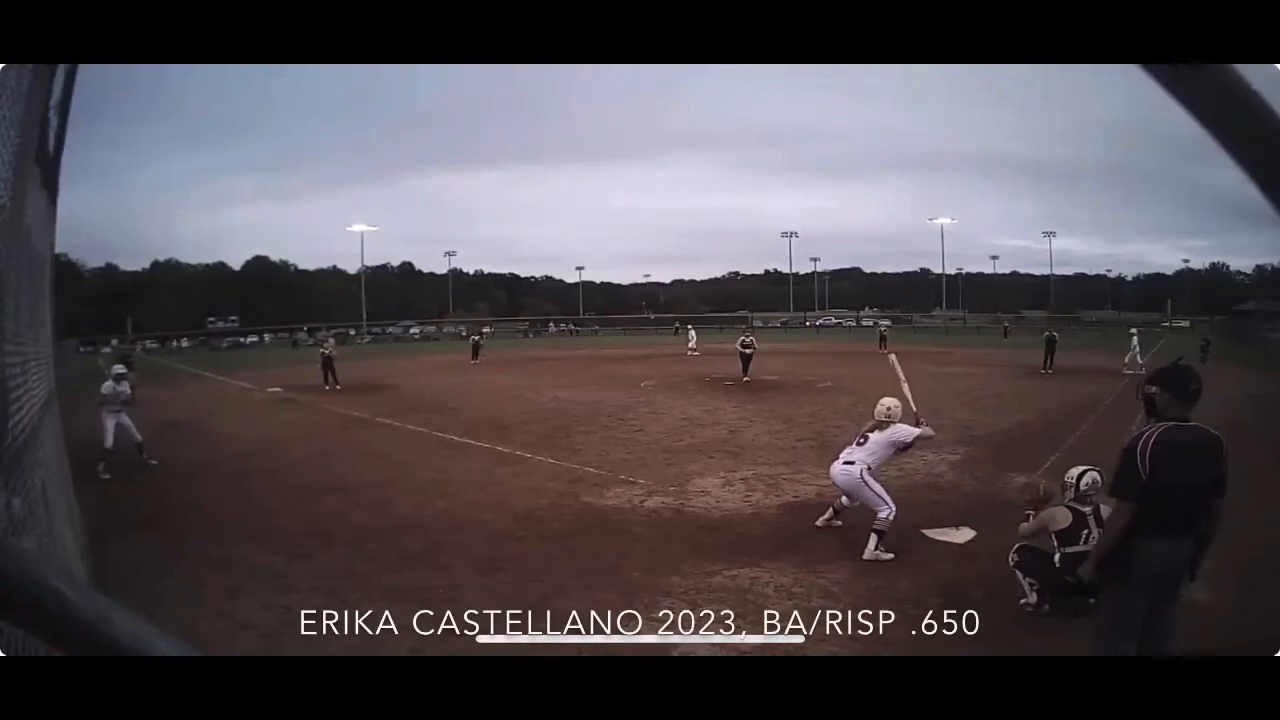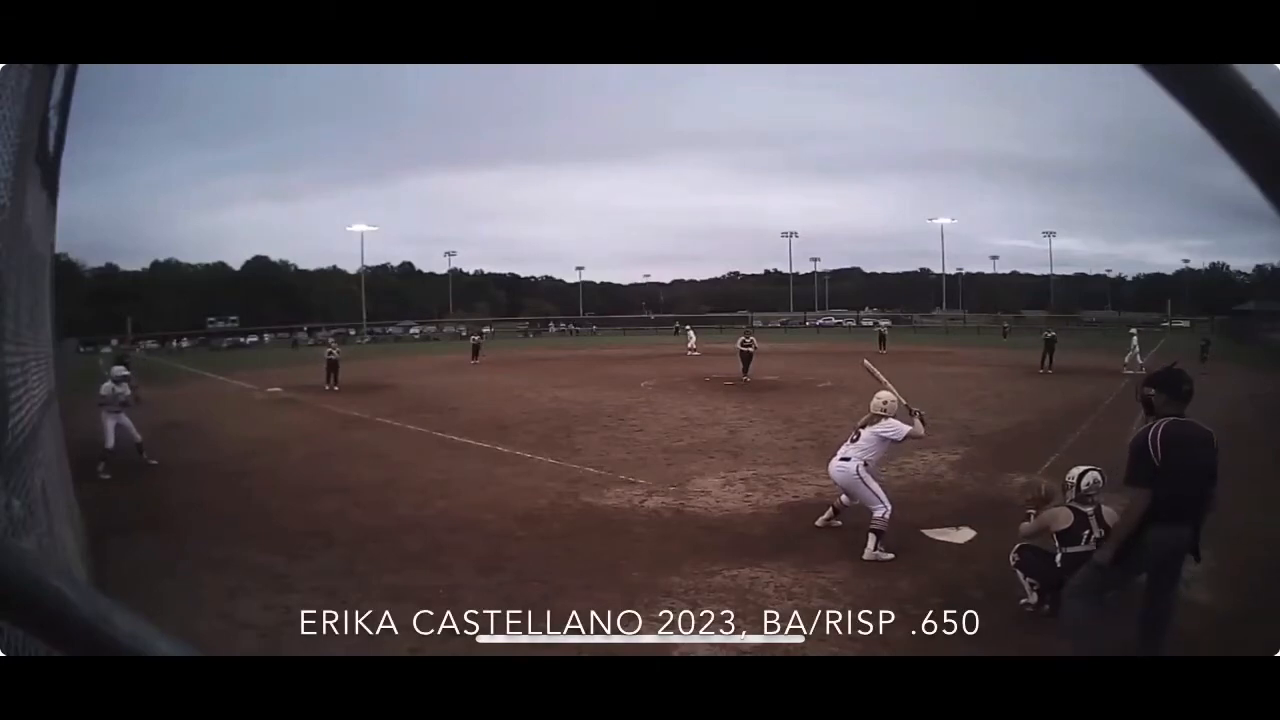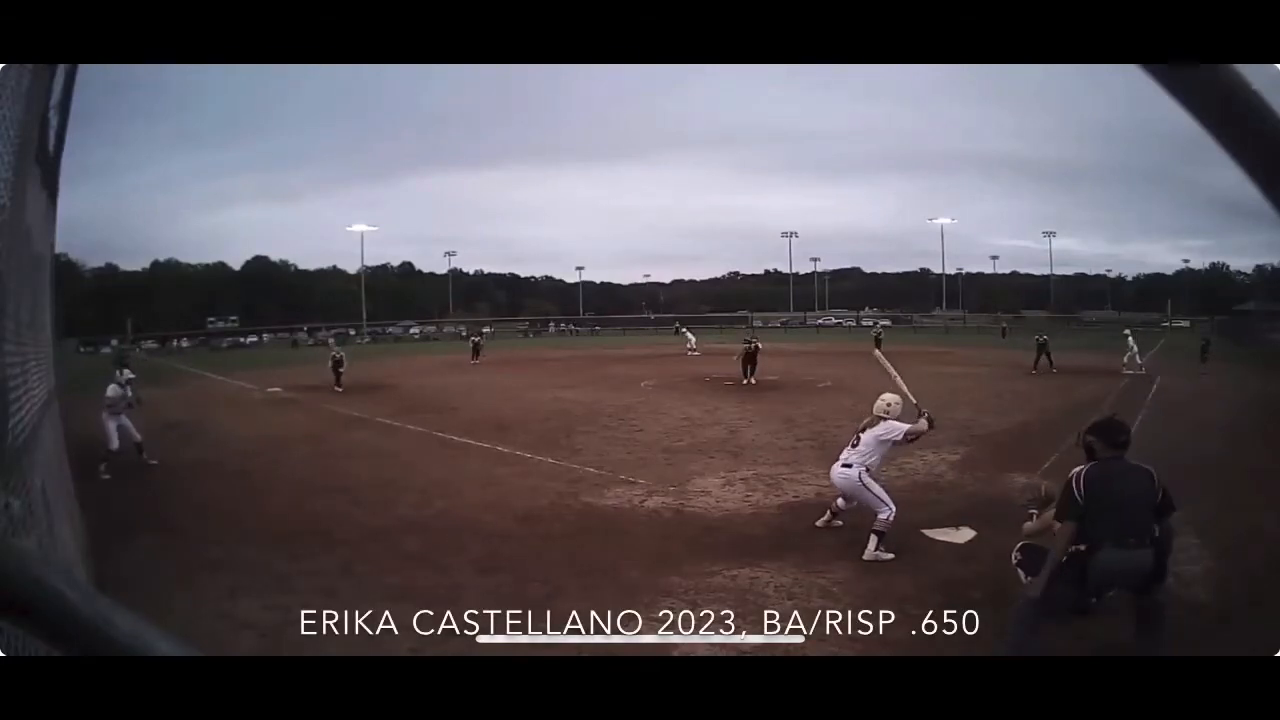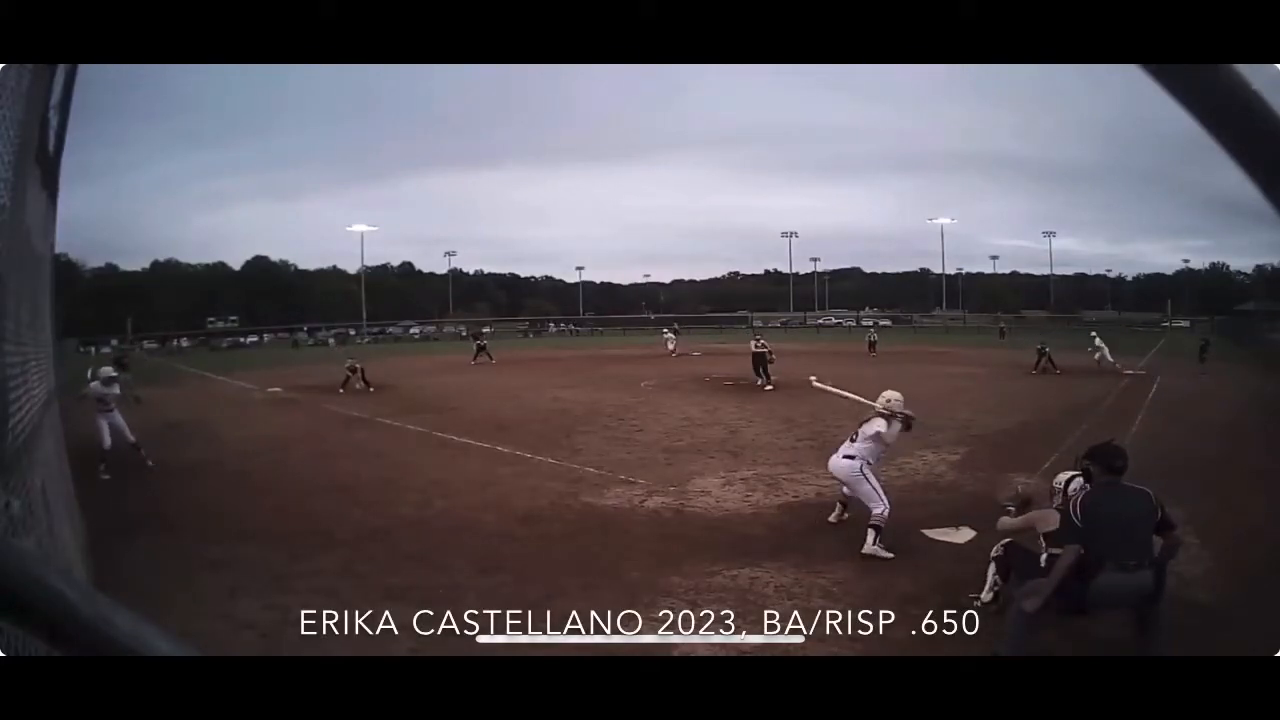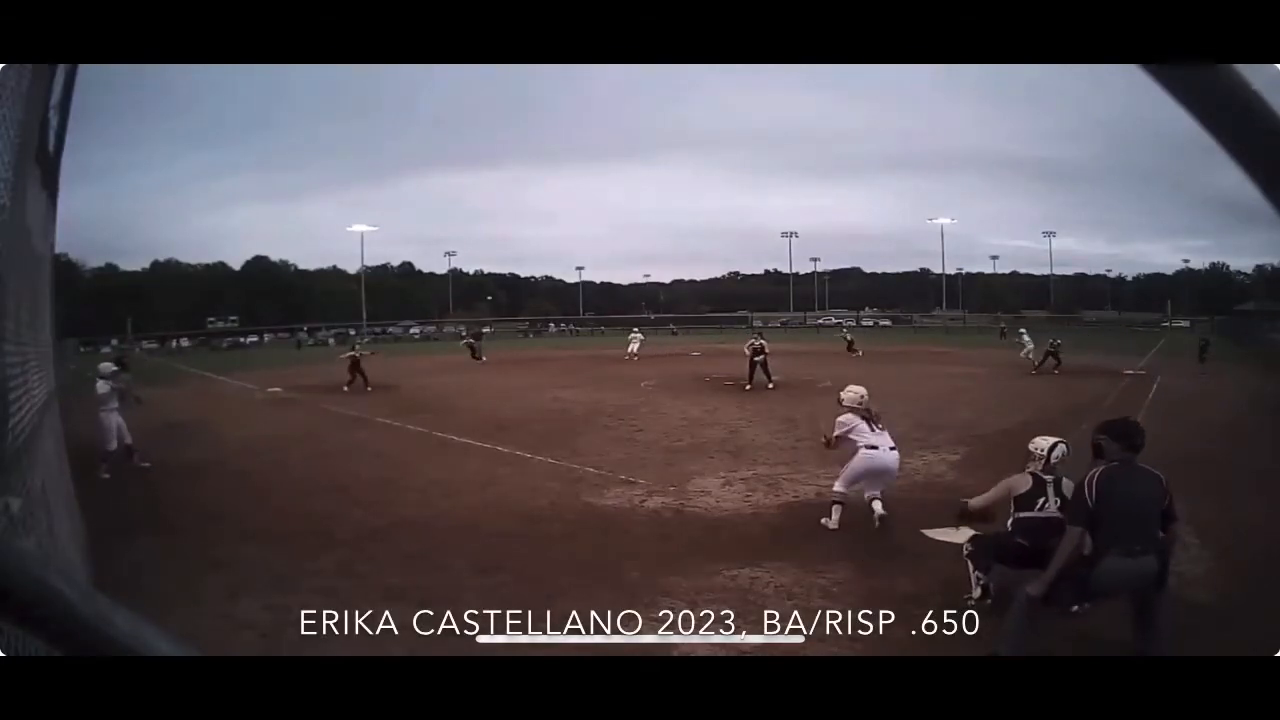
dt=0.7s
person 1, frame 1
left shoulder: (1145, 443)
right shoulder: (1214, 444)
left elbow: (1123, 514)
right elbow: (1215, 511)
left wrist: (1093, 561)
right wrist: (1198, 553)
left hip: (1138, 551)
right hip: (1181, 551)
left knee: (1117, 634)
right knee: (1160, 629)
person 1, frame 2
left shoulder: (1151, 437)
right shoulder: (1207, 438)
left elbow: (1139, 502)
right elbow: (1208, 497)
left wrist: (1110, 548)
left hip: (1147, 536)
right hip: (1182, 537)
left knee: (1080, 592)
right knee: (1160, 604)
left ankle: (1090, 653)
person 1, frame 3
left shoulder: (1083, 477)
right shoulder: (1148, 476)
left elbow: (1066, 533)
right elbow: (1166, 528)
left wrist: (1041, 580)
right wrist: (1159, 564)
left hip: (1101, 561)
right hip: (1145, 562)
left knee: (1036, 597)
right knee: (1149, 598)
left ankle: (1017, 651)
person 1, frame 4
left shoulder: (1081, 502)
right shoulder: (1147, 497)
left elbow: (1070, 556)
right elbow: (1174, 540)
left wrist: (1039, 597)
left hip: (1101, 587)
right hip: (1145, 586)
left knee: (1028, 596)
left ankle: (1010, 651)
right ankle: (1150, 648)
person 1, frame 5
left shoulder: (1096, 480)
right shoulder: (1157, 481)
left elbow: (1074, 538)
right elbow: (1170, 533)
left wrist: (1044, 582)
left hip: (1107, 569)
right hip: (1150, 569)
left knee: (1032, 594)
left ankle: (1008, 651)
